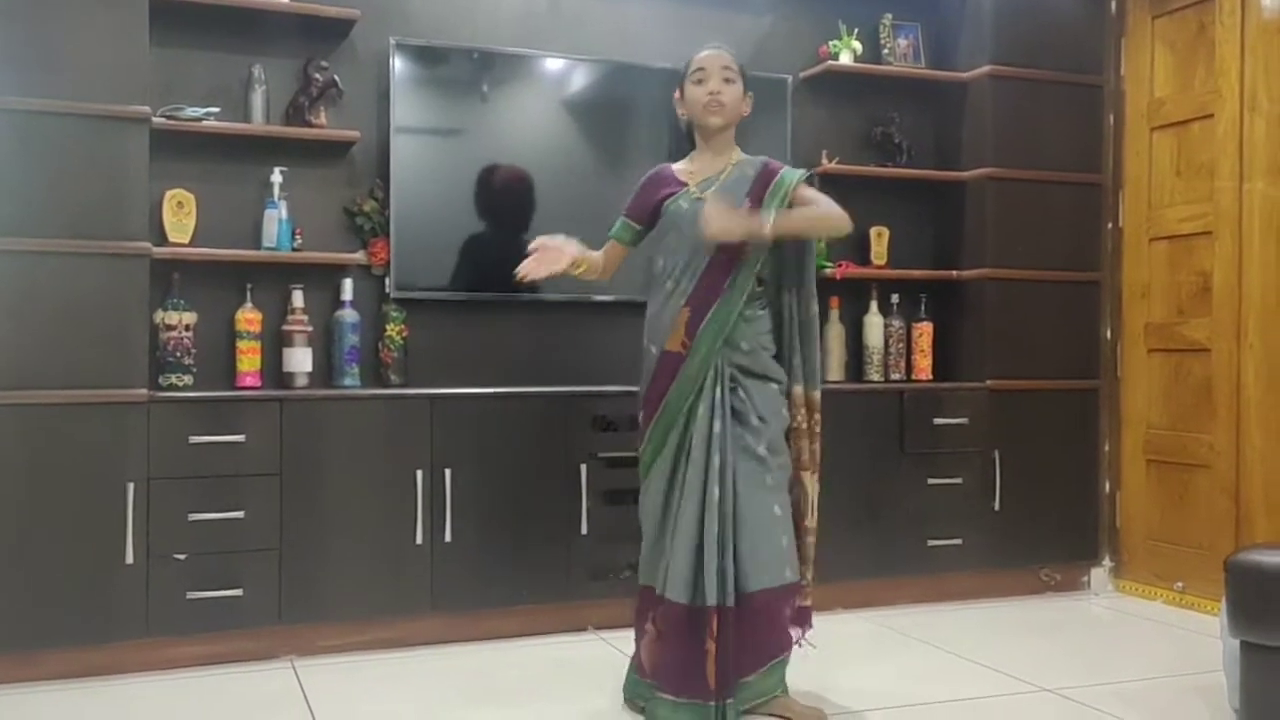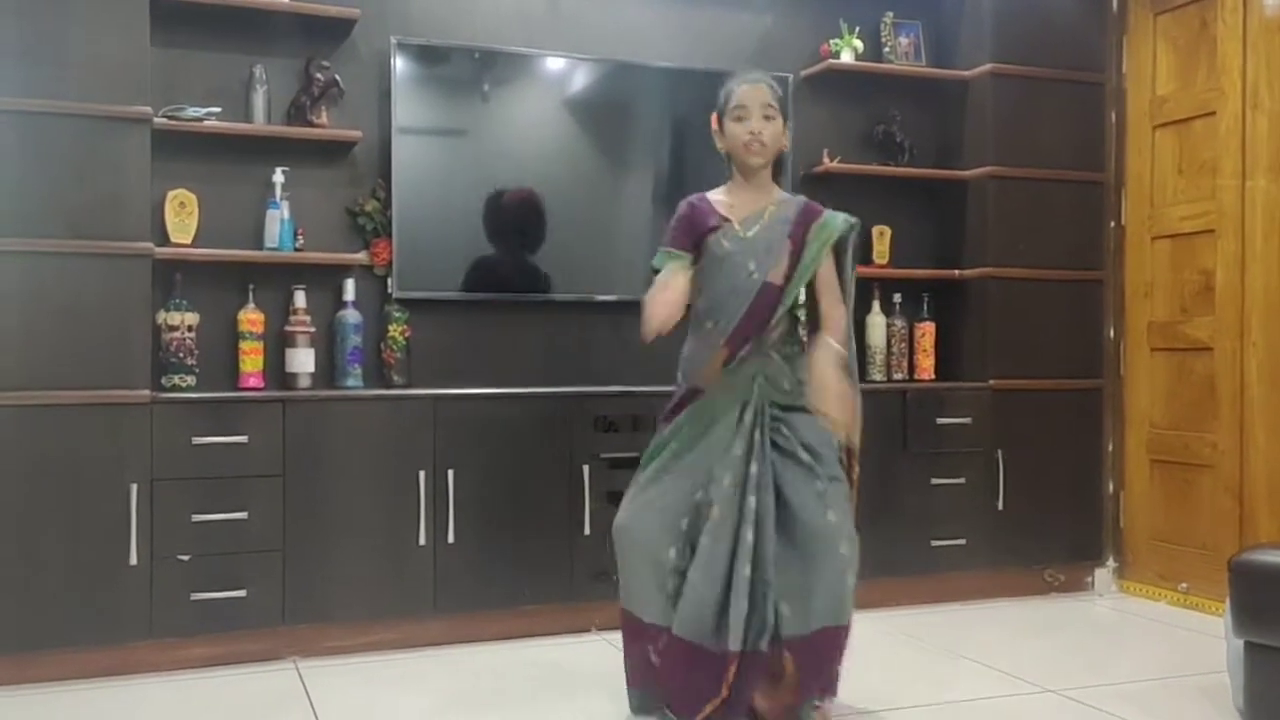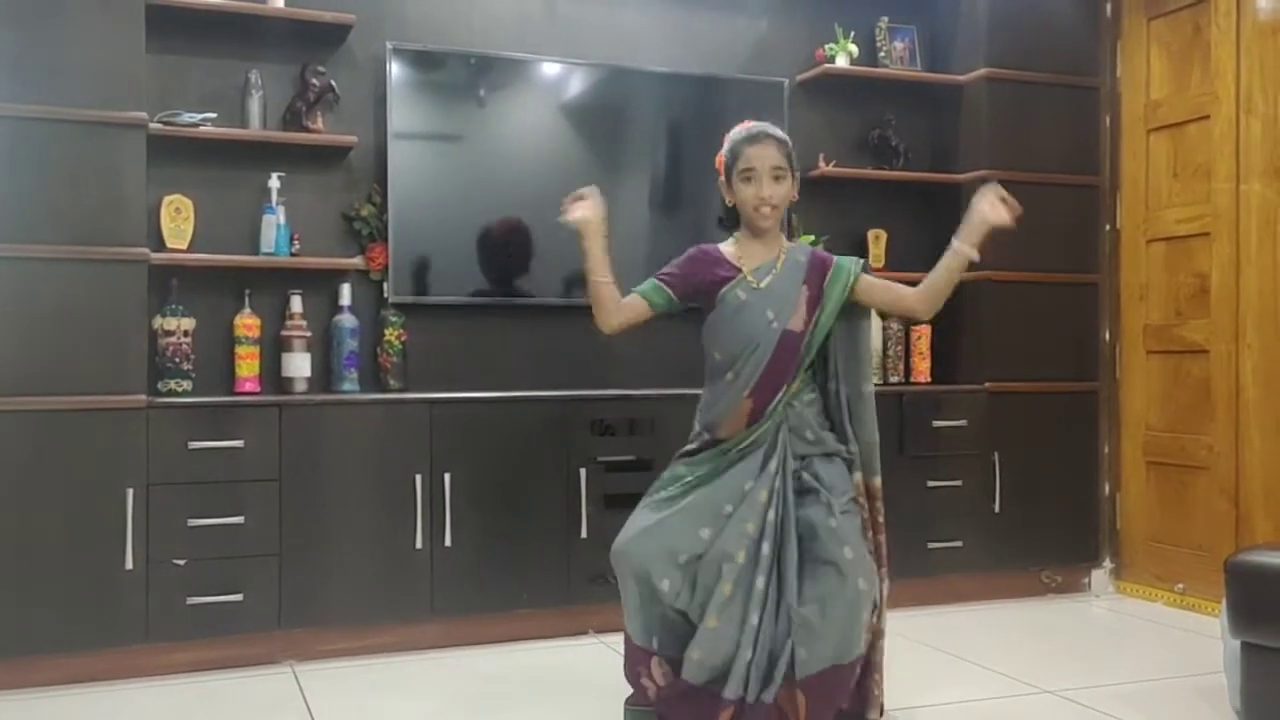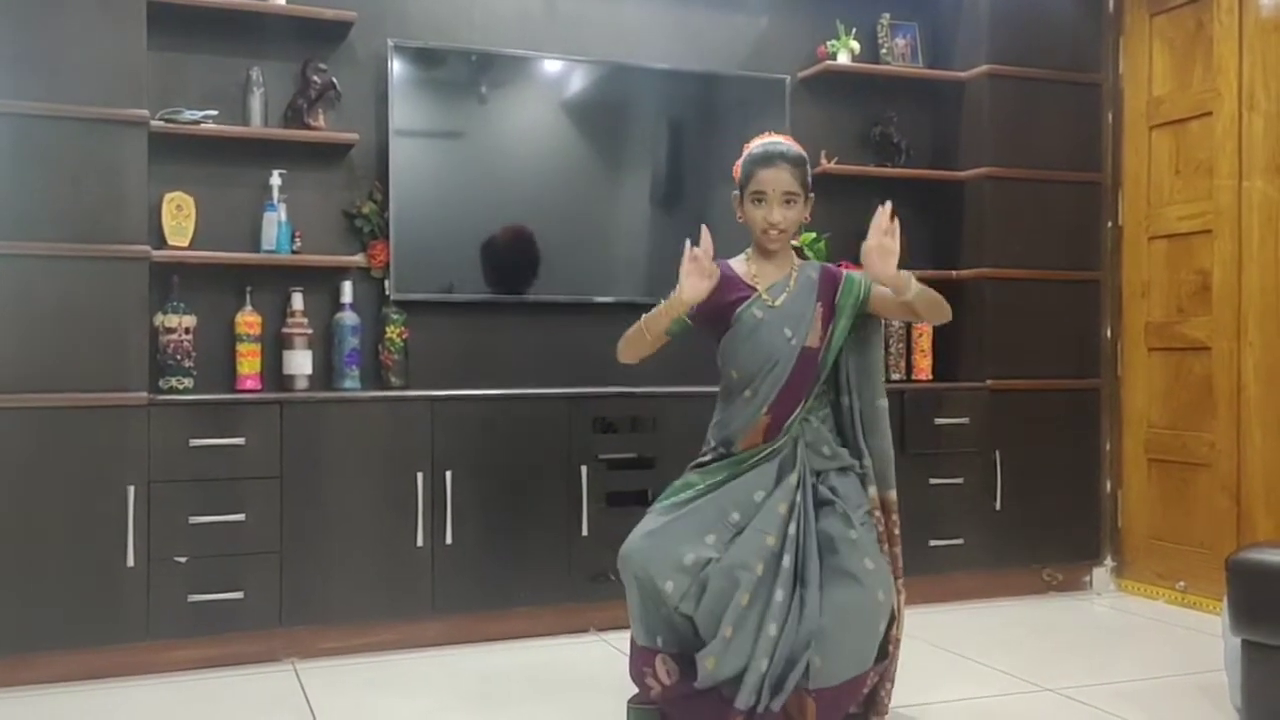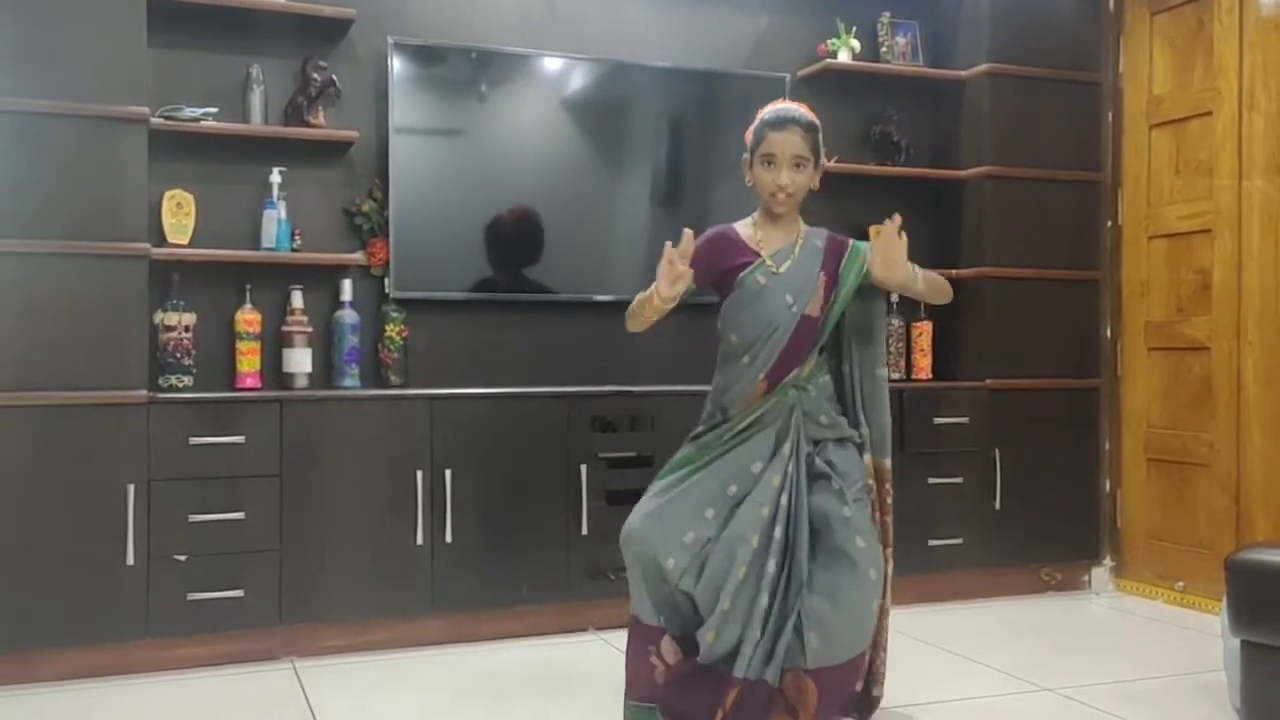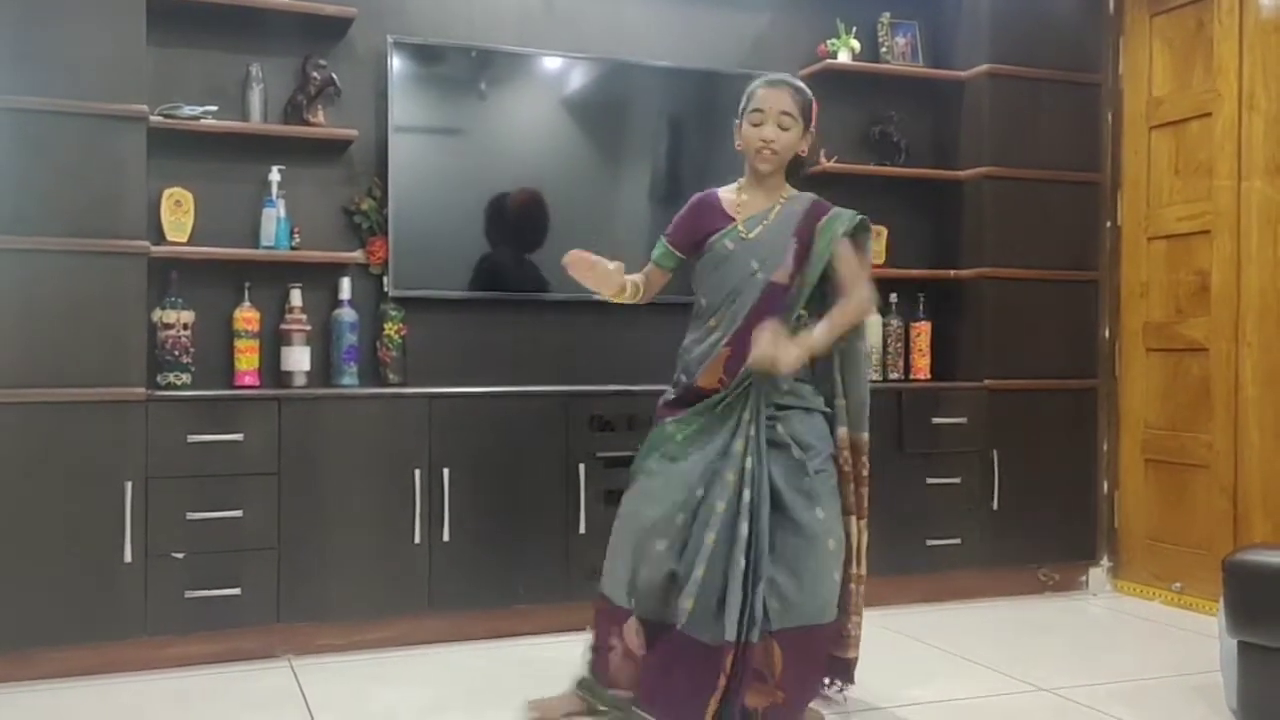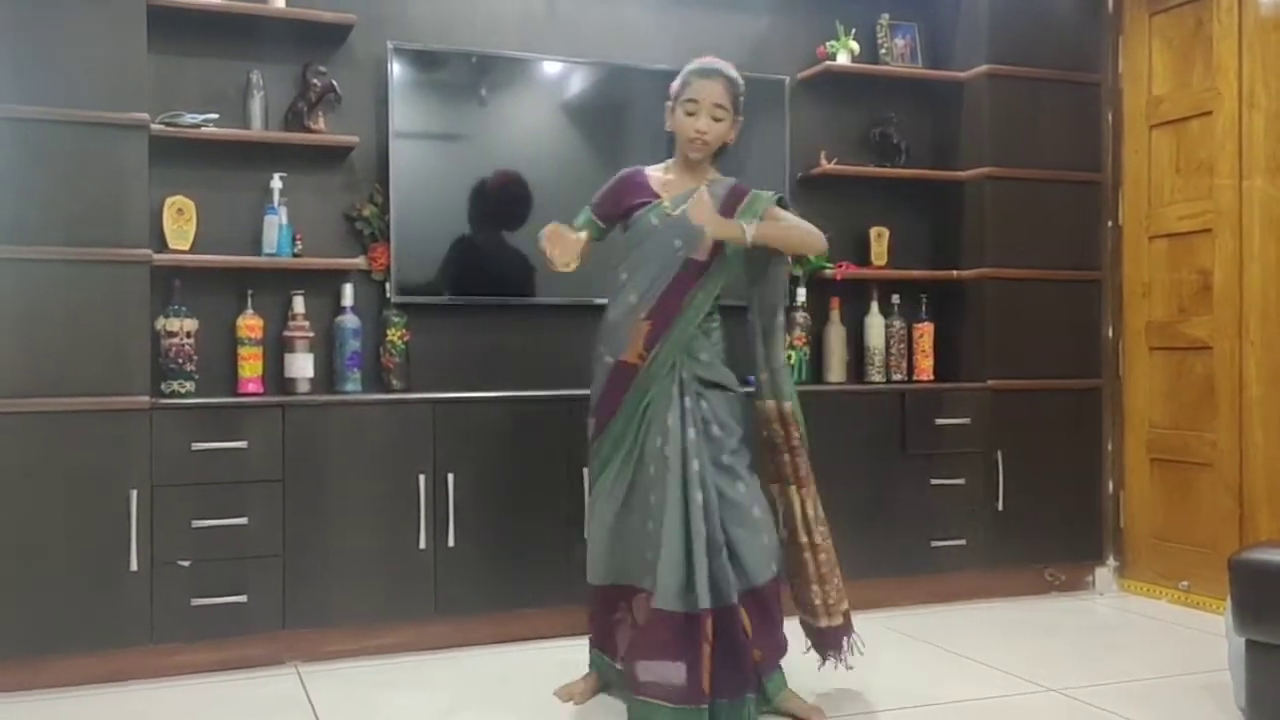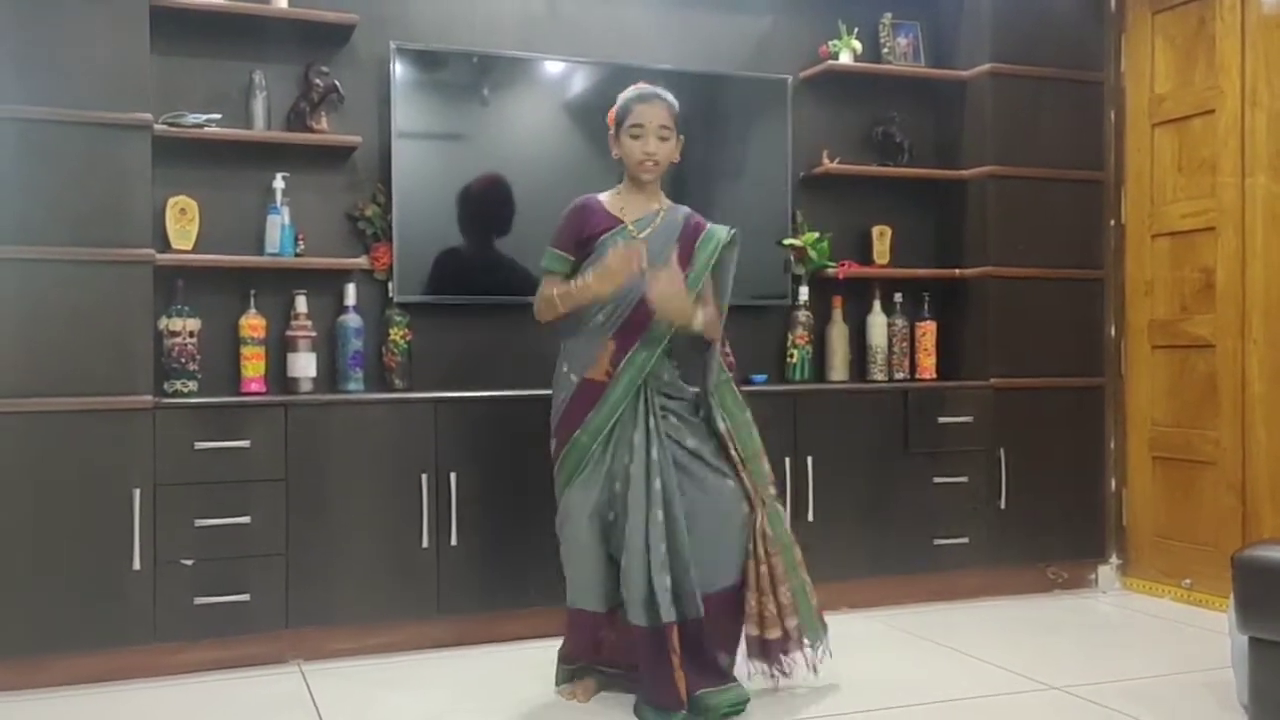
dt=0.3s
person 1, frame 1
left shoulder: (769, 178)
right shoulder: (658, 183)
left elbow: (836, 223)
right elbow: (608, 265)
left wrist: (756, 224)
right wrist: (576, 253)
left hip: (750, 371)
right hip: (676, 369)
left knee: (756, 512)
right knee: (679, 509)
person 1, frame 2
left shoulder: (809, 220)
right shoulder: (696, 213)
left elbow: (835, 315)
right elbow: (661, 304)
left wrist: (829, 366)
right wrist: (667, 297)
left hip: (787, 403)
right hip: (709, 403)
left knee: (817, 540)
right knee: (648, 527)
person 1, frame 3
left shoulder: (821, 270)
right shoulder: (704, 266)
left elbow: (920, 304)
right elbow: (612, 319)
left wrist: (971, 231)
right wrist: (594, 236)
left hip: (804, 452)
right hip: (724, 454)
left knee: (843, 585)
right knee: (643, 555)
person 1, frame 4
left shoulder: (833, 287)
right shoulder: (716, 283)
left elbow: (937, 313)
right elbow: (628, 352)
left wrist: (894, 280)
right wrist: (681, 302)
left hip: (818, 467)
right hip: (737, 466)
left knee: (860, 595)
right knee: (649, 561)
person 1, frame 5
left shoulder: (838, 253)
right shoulder: (722, 245)
left elbow: (941, 293)
right elbow: (636, 321)
left wrist: (900, 273)
right wrist: (662, 294)
left hip: (819, 439)
right hip: (736, 436)
left knee: (844, 576)
right knee: (654, 540)
person 1, frame 6
left shoulder: (819, 219)
right shoulder: (704, 210)
left elbow: (860, 297)
right elbow: (646, 287)
left wrist: (801, 345)
right wrist: (612, 282)
left hip: (783, 407)
right hip: (700, 403)
left knee: (799, 545)
right knee: (655, 526)
person 1, frame 7
left shoulder: (736, 202)
right shoulder: (630, 186)
left elbow: (814, 241)
right elbow: (561, 257)
left wrist: (732, 229)
right wrist: (565, 251)
left hip: (699, 380)
right hip: (628, 379)
left knee: (732, 518)
right knee: (626, 513)
right ankle: (611, 661)
person 1, frame 8
left shoulder: (694, 232)
right shoulder: (586, 215)
left elbow: (713, 323)
right elbow: (544, 307)
left wrist: (684, 310)
right wrist: (594, 284)
left hip: (661, 396)
right hip: (591, 396)
left knee: (713, 511)
right knee: (596, 523)
left ankle: (695, 668)
right ankle: (598, 661)
